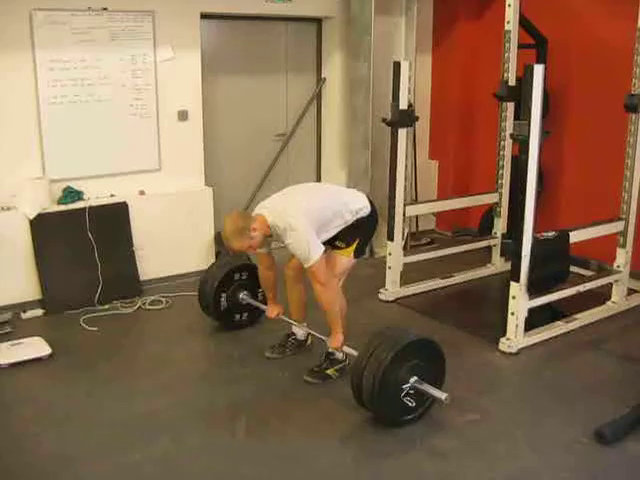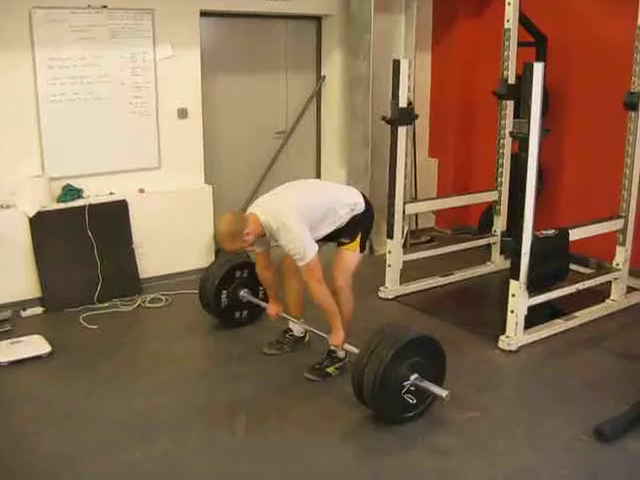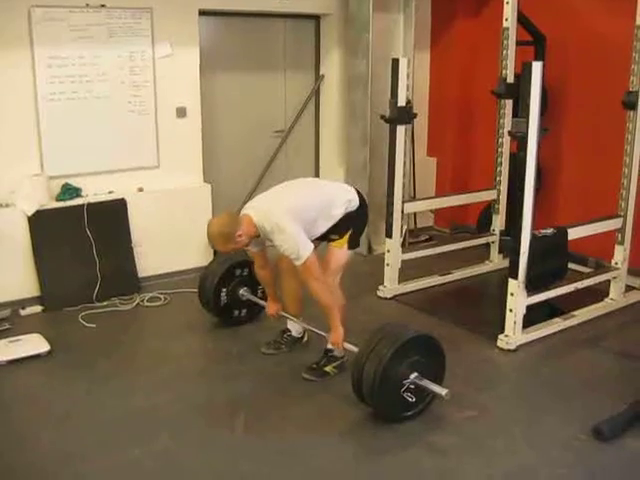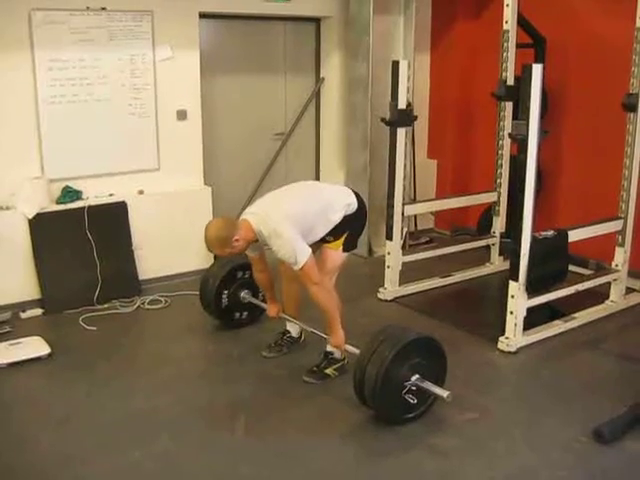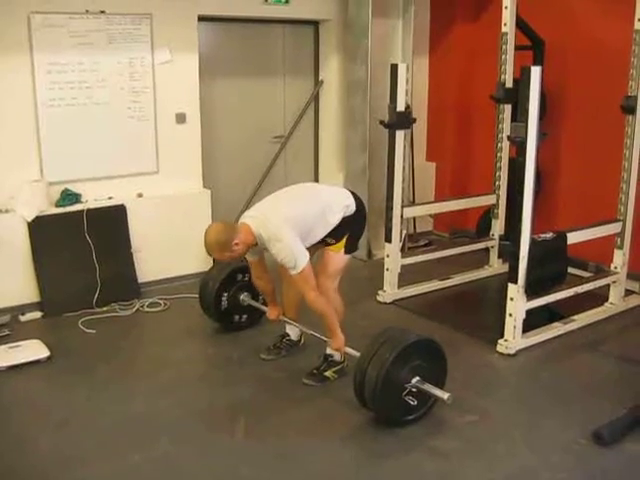
dt=0.2s
person 1, frame 1
left shoulder: (294, 230)
right shoulder: (257, 220)
left elbow: (321, 284)
right elbow: (266, 267)
left wrist: (337, 333)
right wrist: (272, 302)
left hip: (359, 215)
right hip: (334, 212)
left knee: (330, 281)
right knee: (292, 269)
left ankle: (337, 356)
right ankle: (299, 336)
person 1, frame 2
left shoulder: (288, 229)
right shoulder: (251, 221)
left elbow: (316, 282)
right elbow: (264, 266)
left wrist: (337, 330)
right wrist: (274, 301)
left hip: (354, 211)
right hip: (328, 209)
left knee: (340, 281)
right knee: (289, 266)
left ankle: (338, 354)
right ankle: (296, 332)
person 1, frame 3
left shoulder: (282, 230)
right shoulder: (246, 222)
left elbow: (315, 281)
right elbow: (261, 266)
left wrist: (336, 327)
right wrist: (272, 299)
left hip: (349, 208)
right hip: (322, 205)
left knee: (328, 278)
right knee: (285, 264)
left ankle: (335, 352)
right ankle: (295, 332)
person 1, frame 4
left shoulder: (280, 235)
right shoulder: (245, 226)
left elbow: (315, 284)
right elbow: (260, 270)
left wrist: (337, 330)
right wrist: (271, 301)
left hip: (348, 210)
right hip: (322, 206)
left knee: (324, 280)
right knee: (287, 268)
left ankle: (335, 355)
right ankle: (293, 333)
person 1, frame 5
left shoulder: (279, 239)
right shoulder: (245, 230)
left elbow: (311, 291)
right elbow: (259, 275)
left wrist: (336, 334)
right wrist: (273, 305)
left hip: (347, 211)
right hip: (321, 208)
left knee: (324, 282)
right knee: (288, 271)
left ankle: (335, 358)
right ankle: (292, 336)
